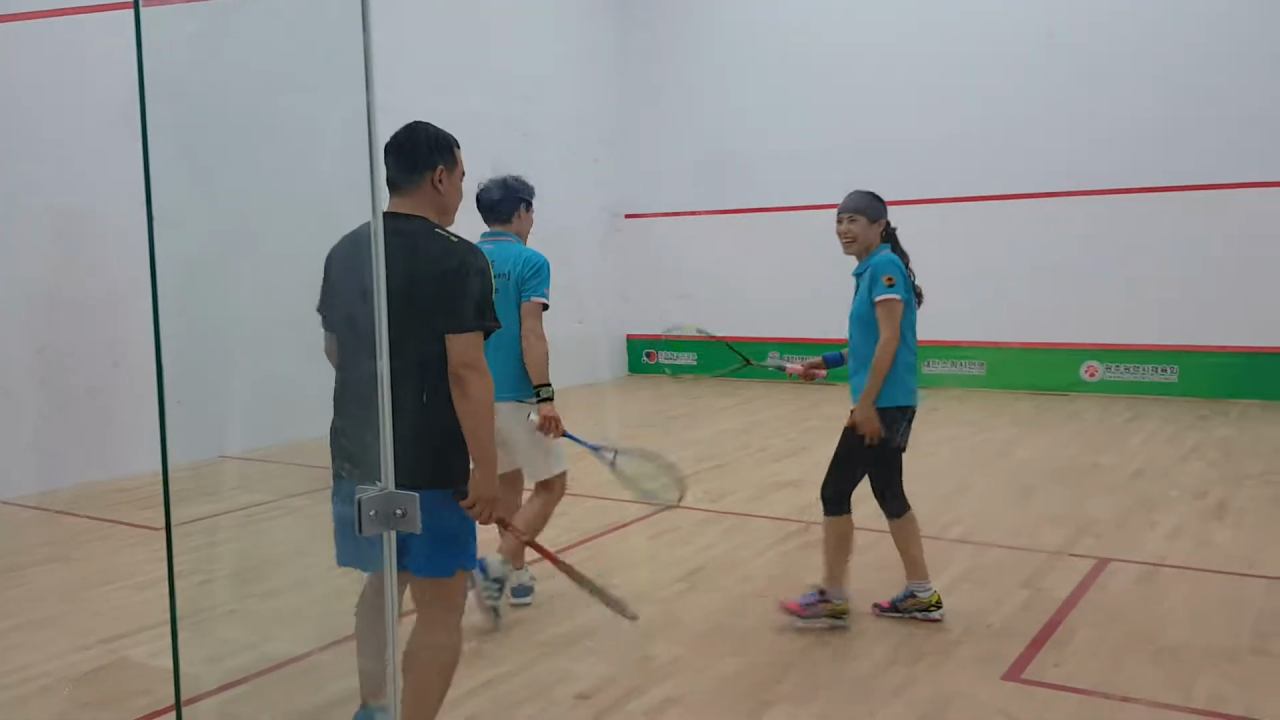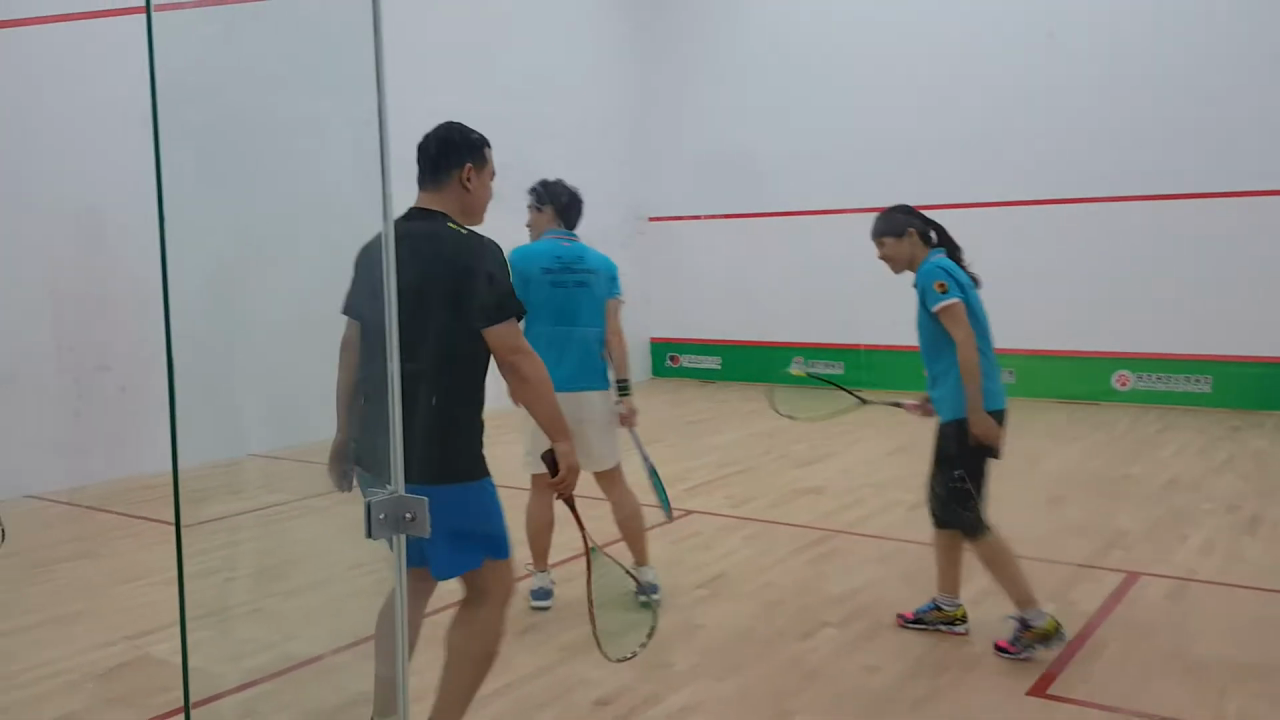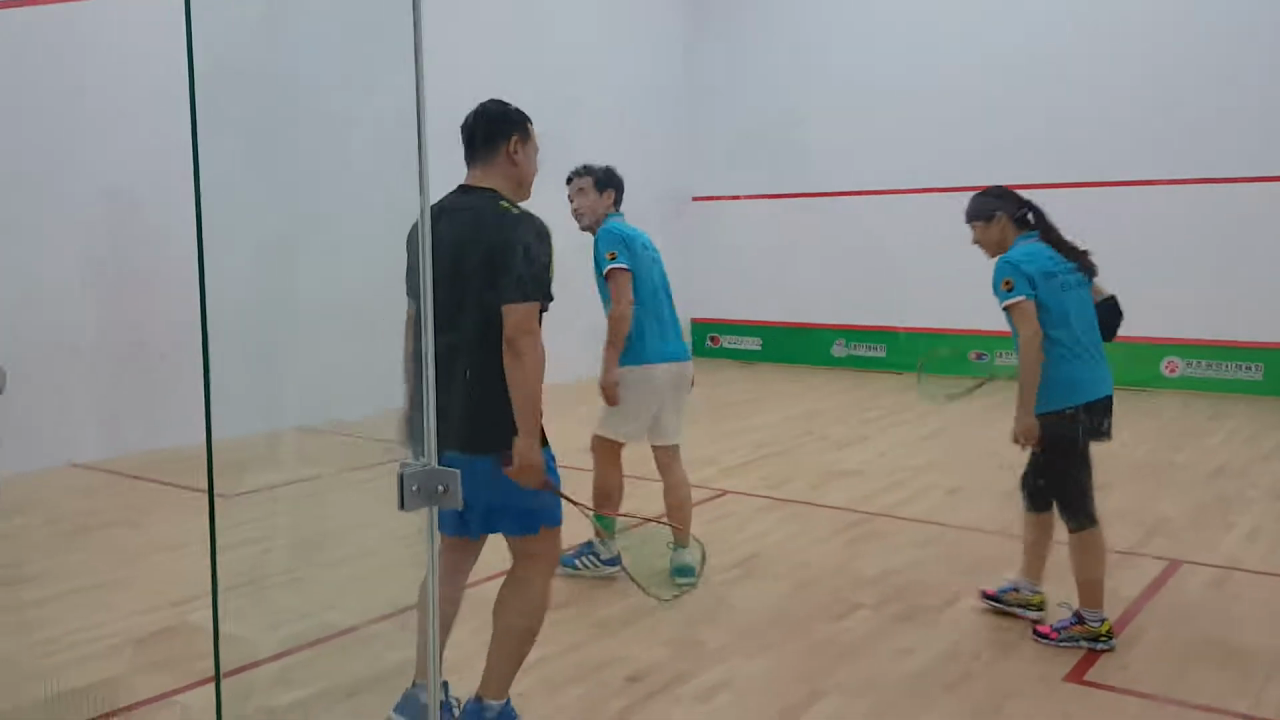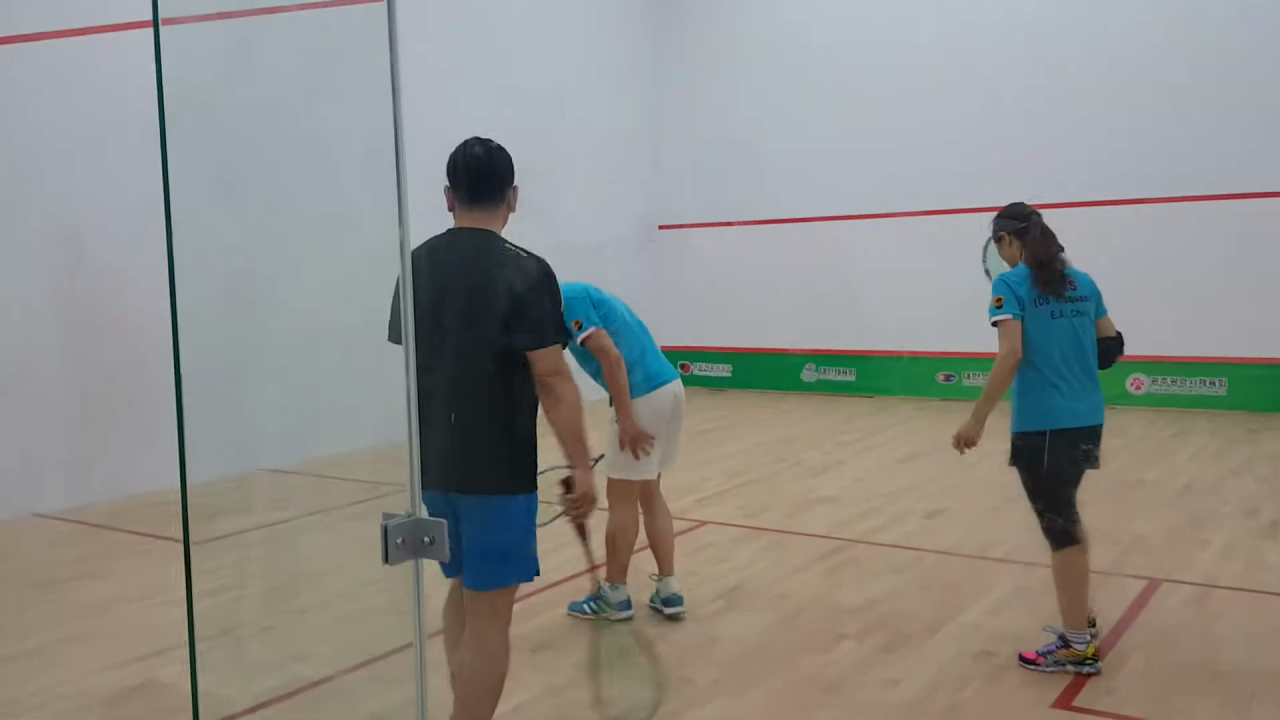
dt=0.3s
person 1, frame 1
left shoulder: (345, 252)
right shoulder: (460, 260)
right elbow: (467, 372)
right wrist: (486, 470)
left hip: (355, 458)
right hip: (430, 465)
left knee: (384, 582)
right knee: (440, 605)
person 1, frame 2
left shoulder: (377, 250)
right shoulder: (474, 255)
left elbow: (352, 350)
right elbow: (515, 358)
left wrist: (346, 435)
right wrist: (563, 440)
left hip: (379, 454)
right hip: (444, 460)
left knee: (413, 584)
right knee: (490, 592)
person 1, frame 3
left shoulder: (431, 222)
right shoulder: (522, 229)
right elbow: (520, 339)
left wrist: (416, 403)
right wrist: (526, 435)
left hip: (439, 422)
right hip: (497, 430)
left knee: (456, 553)
right knee: (536, 559)
person 1, frame 4
left shoulder: (417, 265)
right shoulder: (525, 272)
right elbow: (554, 379)
right wrist: (581, 466)
left hip: (433, 463)
right hip: (496, 469)
left knee: (465, 584)
right knee: (490, 613)
person 2, frame 1
left shoulder: (885, 267)
right shoulder: (871, 270)
left elbow: (889, 340)
left wrist: (865, 404)
right wrist: (828, 362)
left hip: (882, 403)
right hip: (888, 402)
left knee: (834, 492)
right knee: (890, 496)
left ankle: (832, 596)
right ankle: (922, 595)
person 2, frame 2
left shoulder: (933, 274)
right shoulder: (945, 271)
left elbow: (965, 343)
left wrist: (976, 411)
right wrist: (936, 395)
left hip: (966, 413)
right hip: (960, 410)
left knee: (963, 516)
right knee: (945, 505)
left ankle: (1036, 620)
right ankle: (948, 606)
person 2, frame 3
left shoulder: (1012, 266)
right shoulder: (1063, 255)
left elbow: (1031, 340)
right elbow: (1106, 310)
left wrist: (1026, 412)
left hip: (1064, 400)
right hip: (1093, 391)
left knee: (1075, 505)
right knee: (1037, 487)
left ankle: (1093, 621)
right ankle: (1027, 591)
person 2, frame 4
left shoulder: (1010, 285)
right shoulder: (1083, 283)
left elbow: (1010, 356)
right elbow: (1111, 345)
left wrist: (976, 420)
left hip: (1041, 423)
right hip: (1086, 418)
left knee: (1060, 526)
right knee: (1063, 513)
left ankle: (1078, 643)
right ankle: (1081, 614)
person 3, frame 1
right shoulder: (531, 262)
right elbow: (531, 335)
right wrist: (548, 398)
right hip: (519, 398)
left knee: (508, 483)
right knee: (549, 487)
left ankle: (516, 575)
right ankle: (494, 566)
person 3, frame 2
left shoulder: (520, 259)
right shoulder: (602, 264)
right elbow: (613, 334)
left wrist: (514, 380)
right wrist: (624, 393)
right hip: (594, 391)
left knee: (542, 486)
right knee: (614, 483)
left ankle: (541, 580)
right ankle: (645, 575)
person 3, frame 3
left shoulder: (610, 234)
right shoulder: (637, 238)
left elbow: (623, 305)
left wrist: (608, 366)
left hip: (643, 363)
right hip: (677, 359)
left knee: (605, 449)
right knee: (669, 458)
left ankle: (604, 550)
right ankle: (684, 556)
person 3, frame 4
left shoulder: (561, 301)
right shoulder: (576, 294)
left elbow: (611, 356)
left wrist: (627, 420)
right wrist: (626, 418)
left hip: (646, 396)
right hip: (666, 386)
left knee: (622, 496)
right knee: (648, 490)
left ankle: (615, 594)
right ankle: (669, 590)
